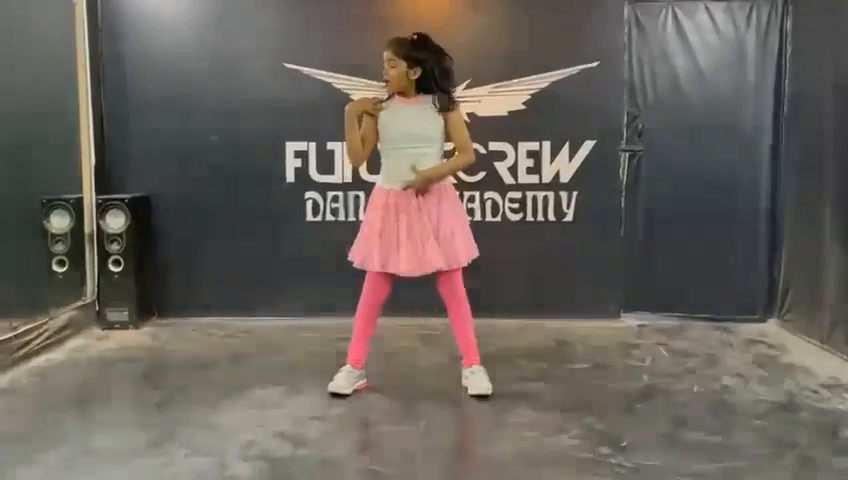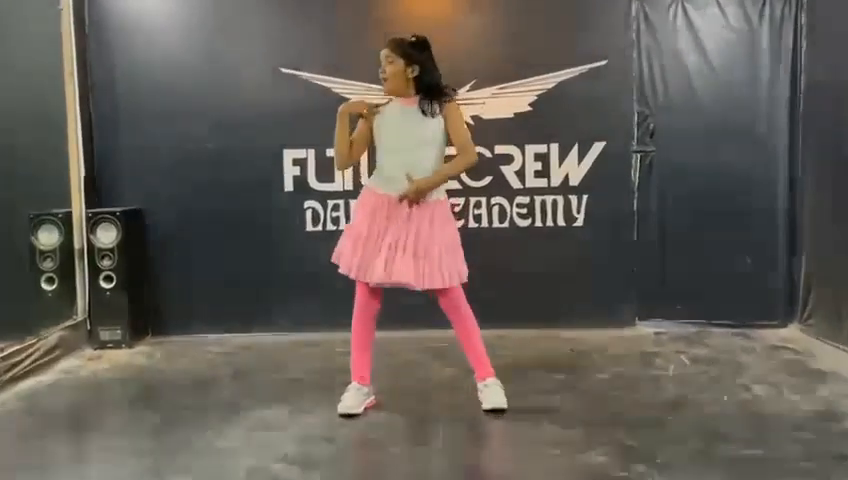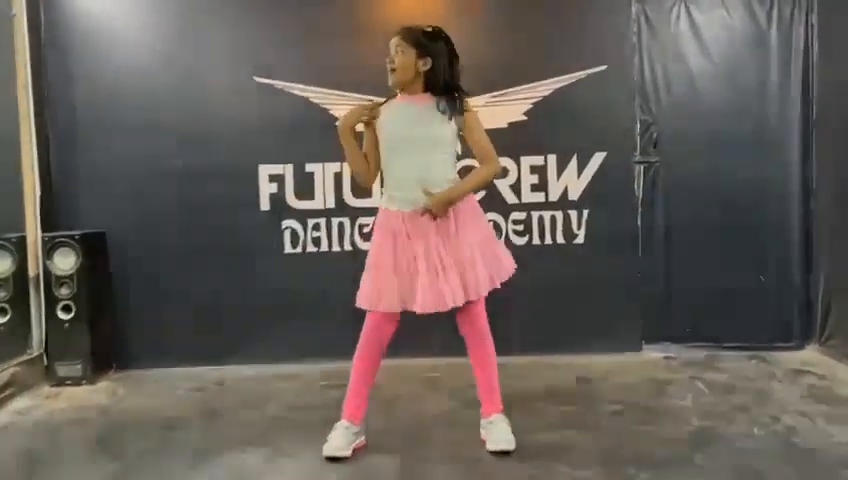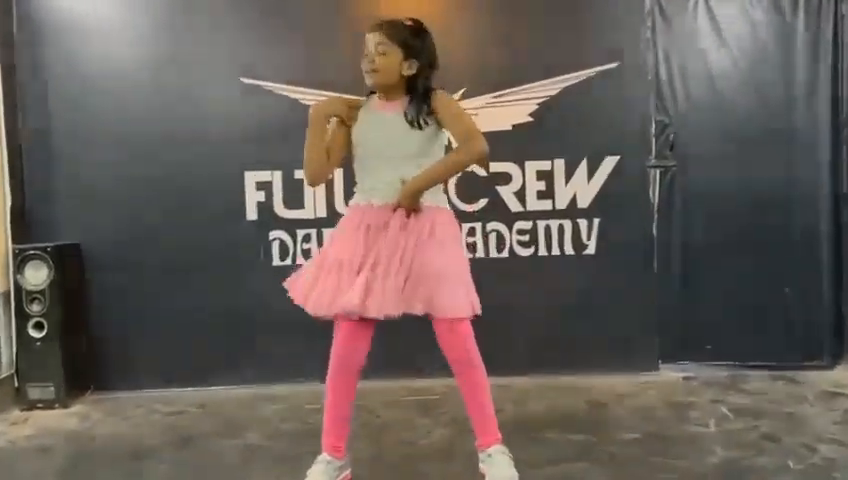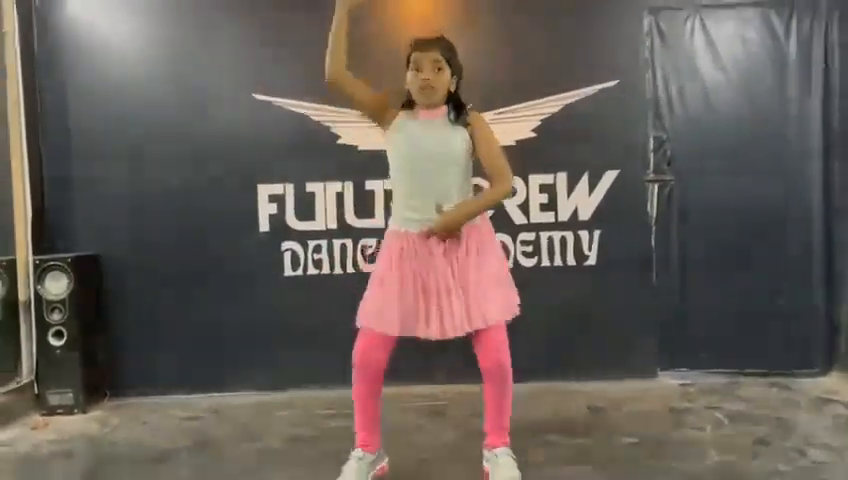
dt=0.5s
person 1, frame 1
left shoulder: (443, 105)
right shoulder: (378, 109)
left elbow: (467, 154)
right elbow: (357, 158)
left wrist: (432, 174)
right wrist: (351, 114)
left hip: (436, 202)
right hip: (390, 204)
left knee: (453, 288)
right knee: (374, 289)
left ankle: (472, 366)
right ankle: (354, 367)
person 1, frame 2
left shoulder: (442, 105)
right shoulder: (375, 114)
left elbow: (468, 154)
right elbow: (343, 162)
left wrist: (426, 183)
right wrist: (344, 117)
left hip: (427, 213)
right hip: (379, 212)
left knee: (453, 302)
right knee: (365, 301)
left ankle: (486, 379)
right ankle: (361, 384)
person 1, frame 3
left shoulder: (454, 106)
right shoulder: (379, 114)
left elbow: (491, 164)
right elbow: (366, 177)
left wrist: (450, 195)
right wrist: (346, 131)
left hip: (454, 223)
right hip: (398, 227)
left knee: (475, 324)
right knee: (376, 330)
left ankle: (492, 415)
right ankle: (350, 423)
person 1, frame 4
left shoulder: (434, 104)
right shoulder: (353, 113)
left elbow: (477, 148)
right elbow: (315, 175)
left wrist: (420, 184)
right wrist: (318, 119)
left hip: (427, 229)
right hip: (364, 231)
left knee: (460, 346)
right knee: (347, 349)
person 1, frame 5
left shoulder: (468, 123)
right shoulder: (391, 116)
left elbow: (504, 184)
right elbow: (335, 75)
left wrist: (460, 215)
left hip: (464, 243)
right hip: (407, 246)
left knee: (494, 356)
right knee: (368, 354)
